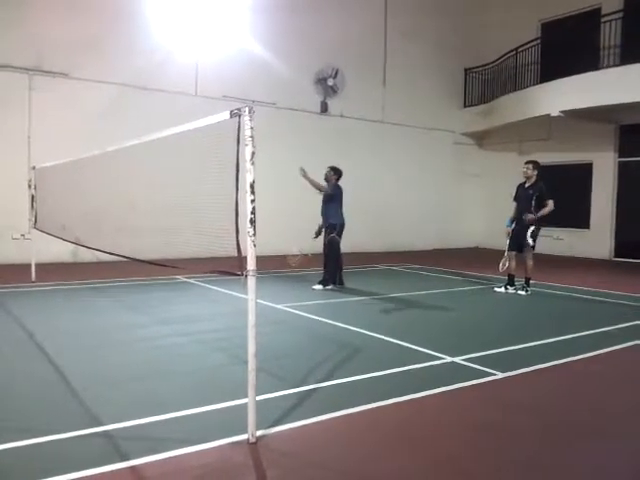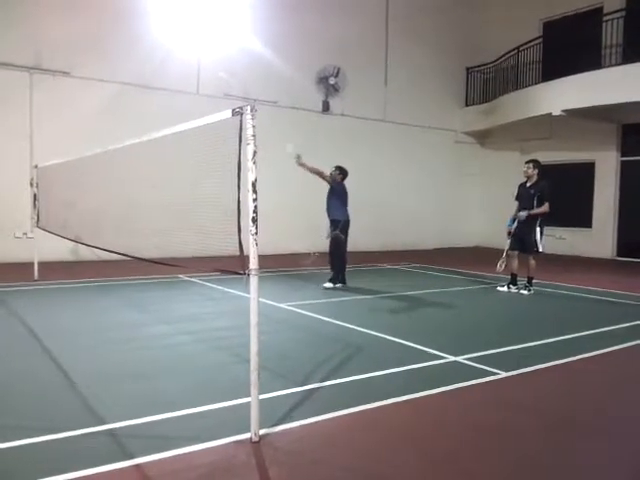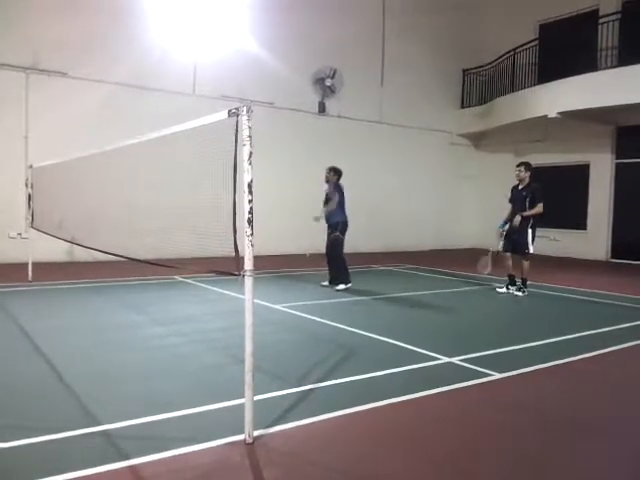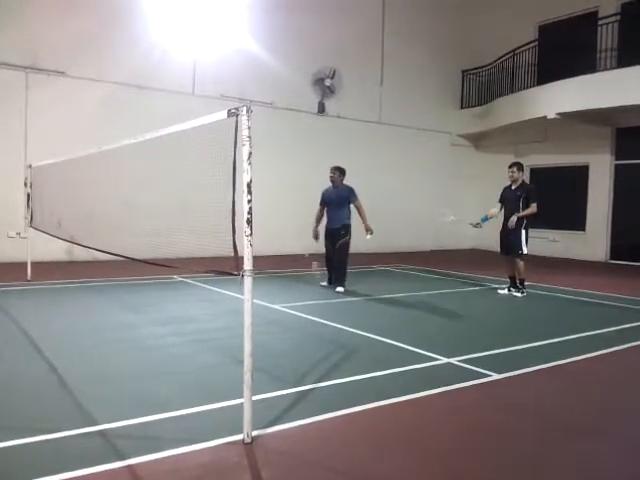
dt=0.4s
person 1, frame 1
left shoulder: (540, 187)
right shoulder: (520, 187)
left elbow: (550, 206)
left wrist: (535, 216)
right wrist: (509, 224)
left hip: (531, 226)
right hip: (518, 226)
left knee: (528, 255)
right knee: (511, 254)
left ankle: (527, 286)
right ankle: (510, 284)
person 1, frame 2
left shoulder: (542, 186)
right shoulder: (521, 186)
left elbow: (546, 208)
left wrist: (528, 213)
right wrist: (511, 223)
left hip: (533, 226)
right hip: (519, 226)
left knee: (531, 255)
right knee: (512, 253)
left ankle: (529, 285)
right ankle: (513, 284)
person 1, frame 3
left shoulder: (534, 188)
right shoulder: (514, 189)
left elbow: (539, 209)
left wrist: (521, 215)
right wrist: (503, 224)
left hip: (526, 228)
right hip: (512, 227)
left knee: (524, 257)
right knee: (507, 254)
left ankle: (523, 286)
right ankle: (511, 284)
person 1, frame 4
left shoulder: (528, 189)
right shoulder: (506, 190)
left elbow: (534, 209)
right elbow: (497, 209)
left wrist: (517, 215)
right wrist: (482, 220)
left hip: (519, 228)
right hip: (506, 228)
left knee: (518, 257)
right knee: (508, 257)
left ankle: (522, 287)
right ankle: (513, 285)
person 2, frame 1
left shoulder: (335, 188)
right shoulder: (328, 189)
left elbow: (321, 188)
left wrist: (306, 177)
right wrist: (320, 226)
left hip: (336, 225)
right hip: (330, 225)
left knee: (330, 254)
right knee: (334, 254)
left ankle: (326, 282)
right ankle: (337, 281)
person 2, frame 2
left shoulder: (338, 186)
right shoulder: (336, 189)
left elbow: (320, 174)
left wrist: (303, 164)
right wrist: (332, 227)
left hip: (340, 223)
right hip: (338, 223)
left knee: (335, 252)
right knee: (339, 252)
left ankle: (335, 280)
right ankle: (340, 279)
person 2, frame 3
left shoulder: (335, 187)
right shoulder: (330, 188)
left elbow: (334, 202)
left wrist: (322, 214)
left hip: (338, 224)
right hip: (332, 224)
left knee: (336, 252)
right knee: (330, 253)
left ankle: (344, 281)
right ankle: (333, 280)
person 2, frame 4
left shoulder: (347, 190)
right shoulder: (326, 192)
left elbow: (358, 206)
right elbow: (321, 210)
left wrist: (366, 224)
right wrist: (315, 227)
left hip: (343, 227)
right hip: (330, 228)
left knee: (341, 256)
right knee: (329, 256)
left ankle: (339, 283)
right ankle: (331, 280)
